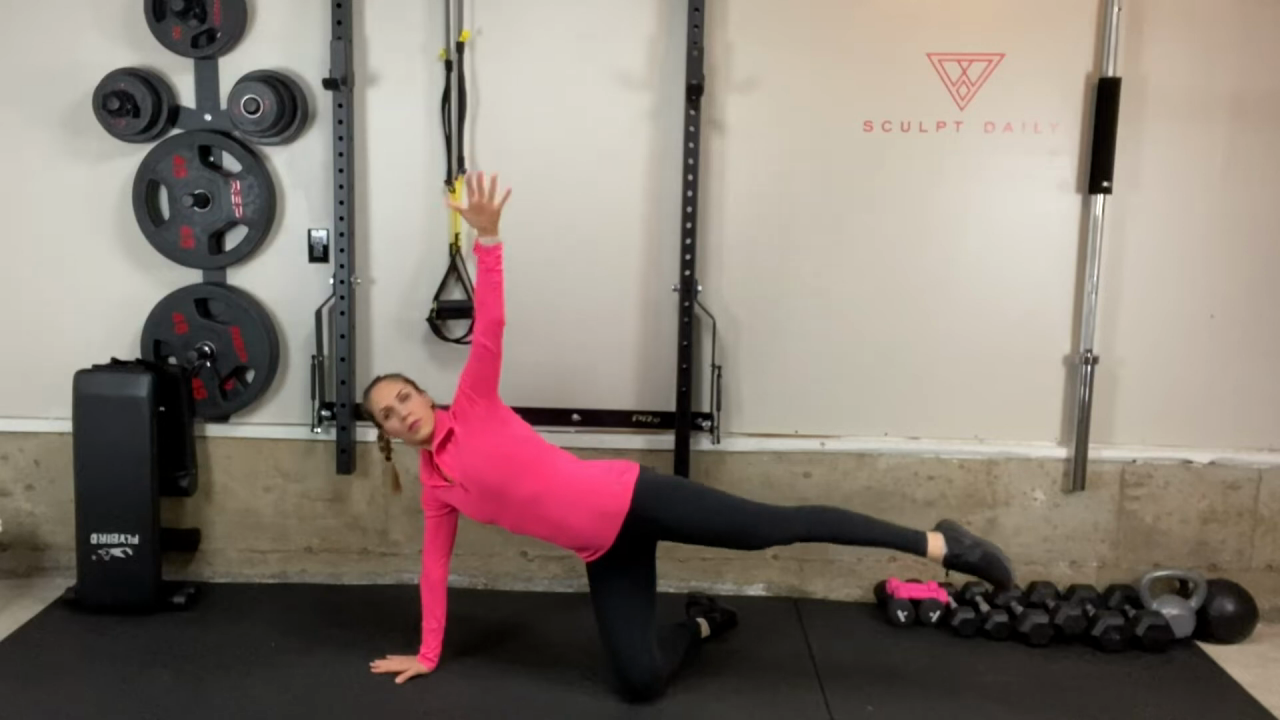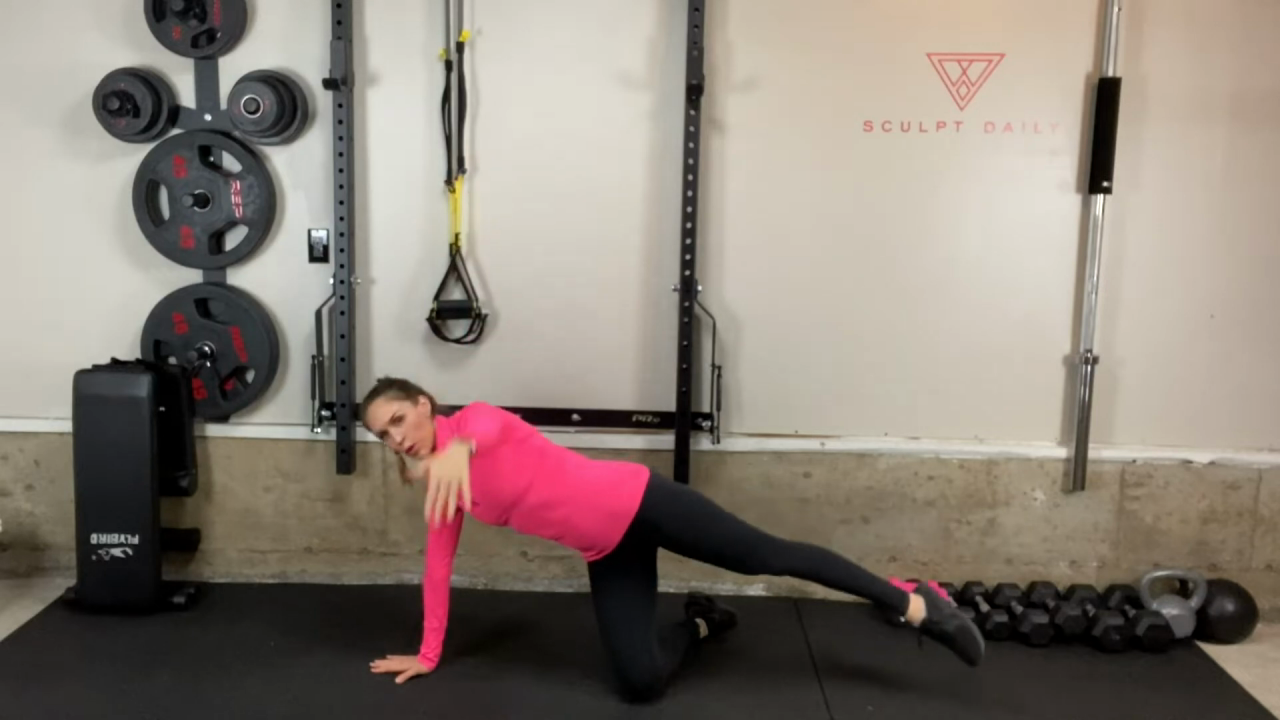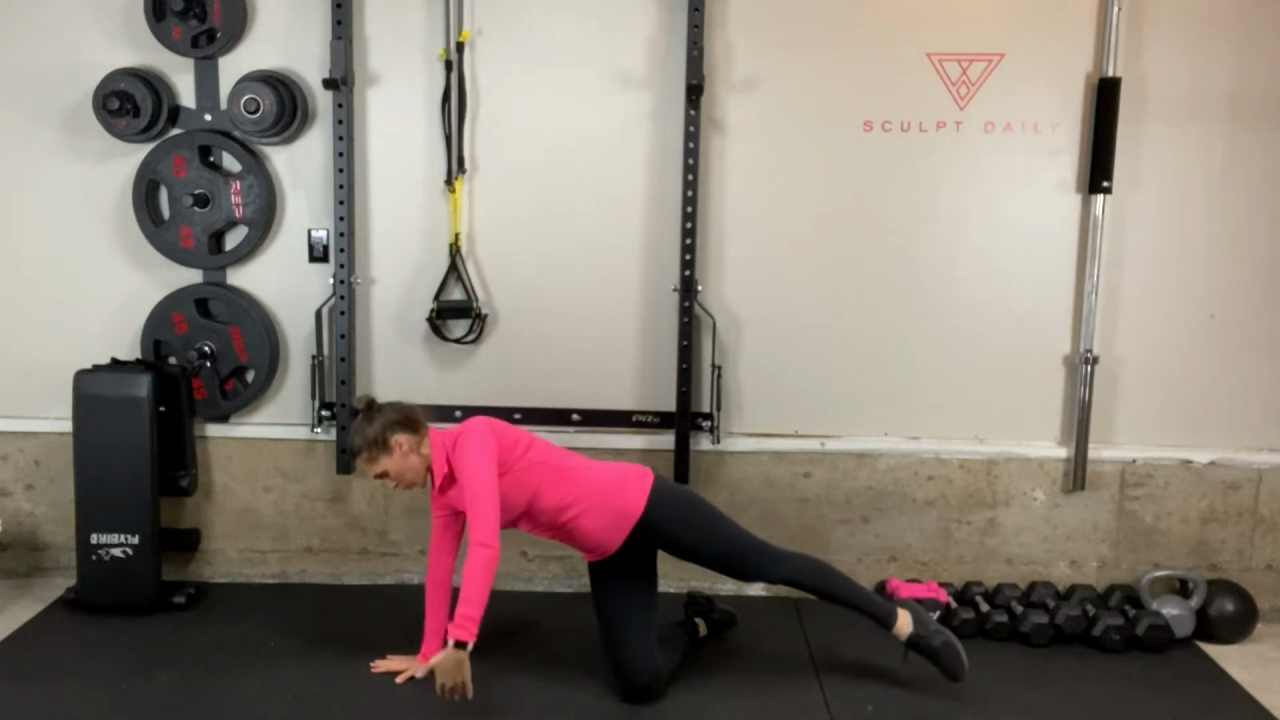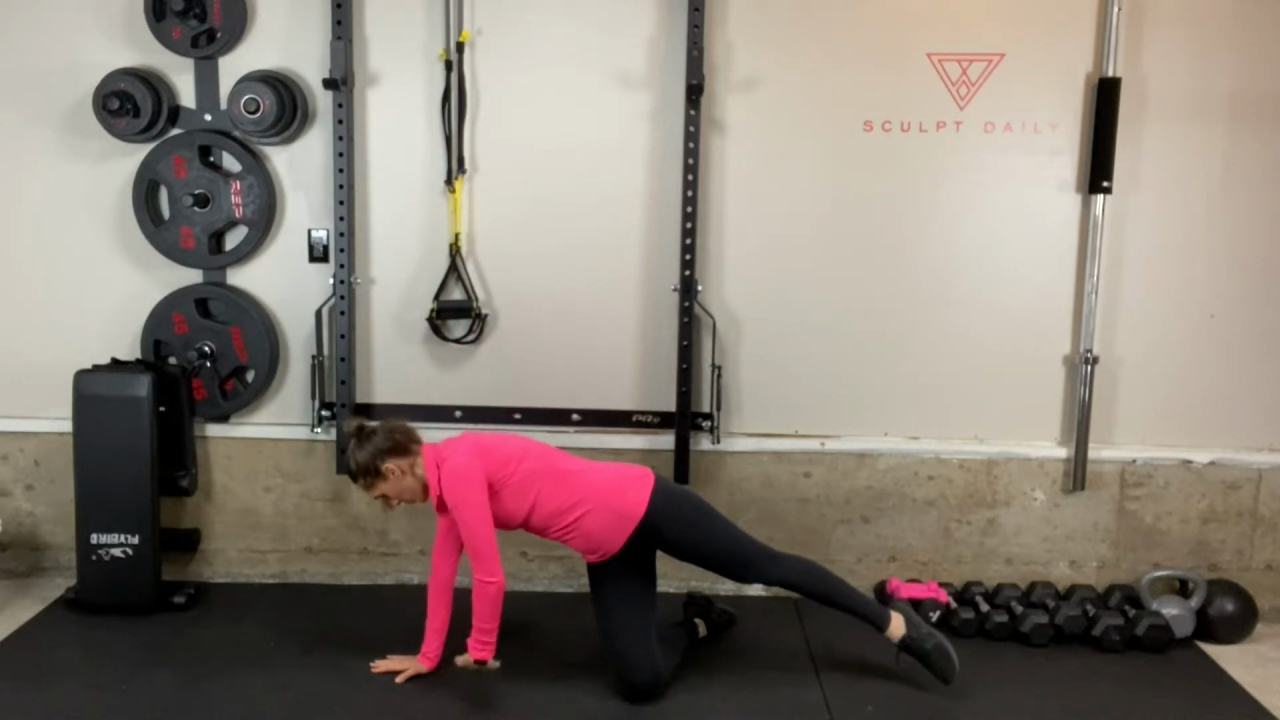
dt=0.4s
person 1, frame 1
left shoulder: (474, 406)
right shoulder: (435, 483)
left elbow: (491, 327)
right elbow: (435, 567)
left wrist: (487, 236)
right wrist: (427, 651)
left hip: (630, 498)
right hip: (603, 547)
left knee: (774, 528)
right knee: (639, 682)
left ankle: (938, 544)
right ankle: (698, 624)
person 1, frame 2
left shoulder: (472, 420)
right shoulder: (437, 490)
left elbow: (483, 430)
right elbow: (437, 565)
left wrist: (455, 450)
right wrist: (427, 654)
left hip: (633, 501)
right hip: (605, 551)
left knee: (770, 554)
right knee: (641, 681)
left ankle: (915, 606)
right ankle: (698, 624)
person 1, frame 3
left shoulder: (472, 440)
right shoulder: (443, 492)
left elbow: (485, 547)
right elbow: (440, 565)
left wrist: (459, 644)
right wrist: (427, 655)
left hip: (639, 504)
right hip: (607, 552)
left knee: (767, 564)
right knee: (640, 683)
left ankle: (905, 622)
right ankle: (698, 622)
person 1, frame 4
left shoulder: (457, 466)
right shoulder: (446, 486)
left elbow: (489, 576)
right elbow: (444, 568)
left wrist: (481, 651)
right wrist: (428, 656)
left hip: (639, 505)
right hip: (608, 550)
left knee: (765, 566)
right knee: (642, 683)
left ankle: (896, 624)
right ankle: (696, 624)
